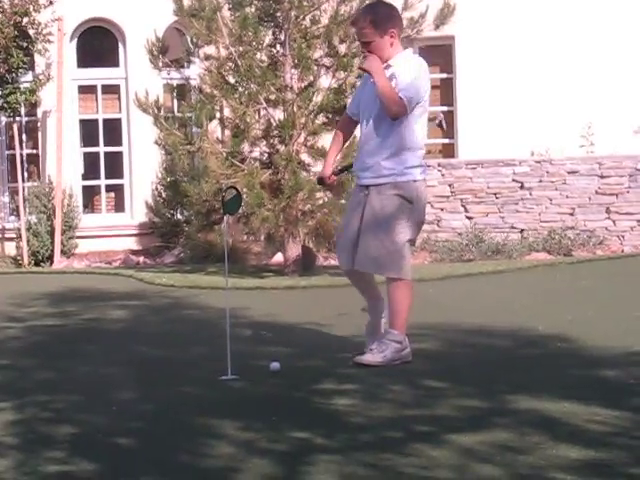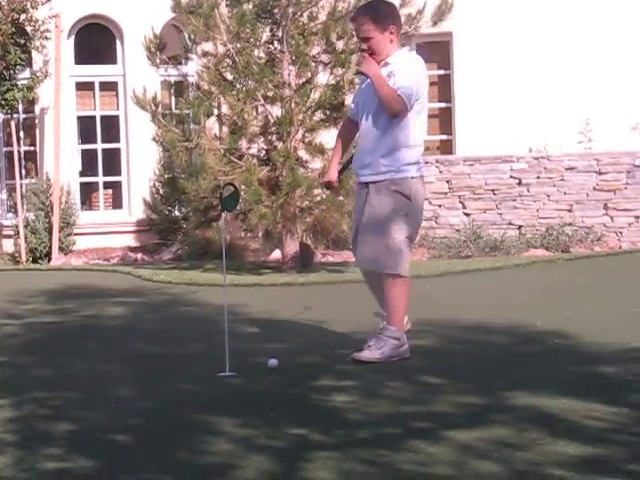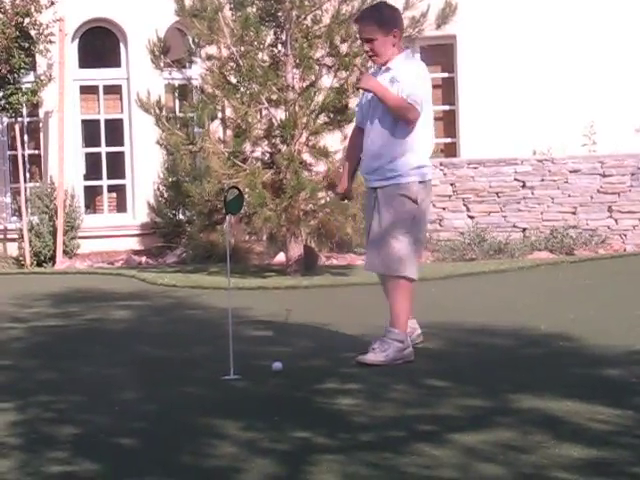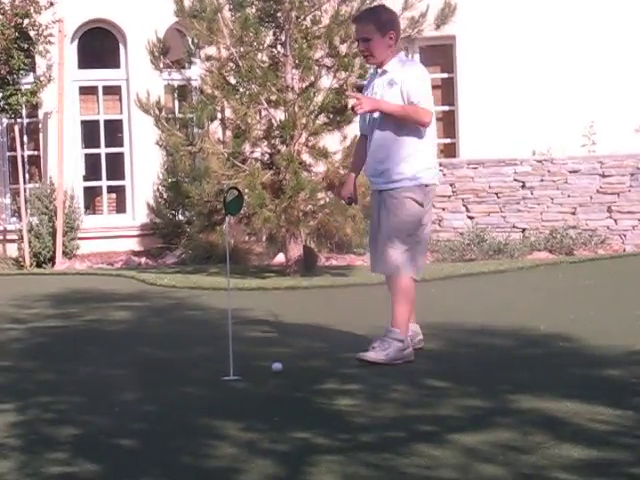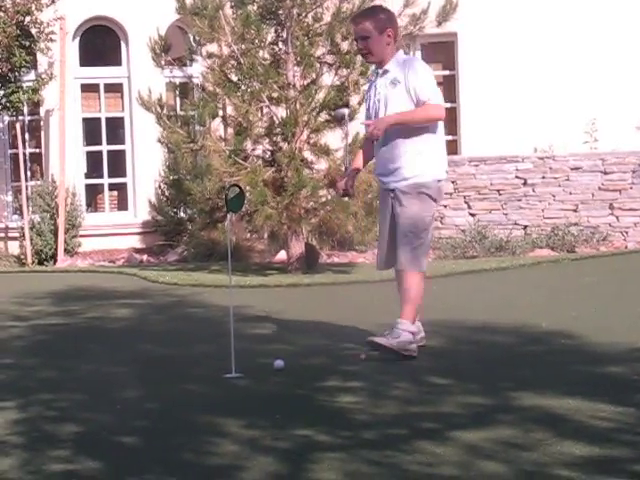
dt=0.1s
person 1, frame 1
left shoulder: (413, 68)
right shoulder: (371, 75)
left elbow: (396, 108)
right elbow: (349, 119)
left wrist: (377, 73)
right wrist: (330, 161)
left hip: (399, 181)
right hip: (365, 181)
left knee: (393, 260)
right knee: (351, 256)
left ankle: (396, 340)
right ankle: (379, 313)
person 1, frame 2
left shoulder: (411, 66)
right shoulder: (371, 74)
left elbow: (396, 107)
right elbow: (352, 121)
left wrist: (375, 73)
right wrist: (333, 165)
left hip: (397, 179)
right hip: (366, 178)
left knee: (391, 257)
right knee: (365, 257)
left ankle: (393, 337)
right ankle: (394, 317)
person 1, frame 3
left shoulder: (412, 69)
right shoulder: (375, 77)
left elbow: (410, 112)
right elbow: (360, 130)
left wrist: (376, 88)
right wrist: (346, 172)
left hip: (406, 181)
right hip: (376, 182)
left knee: (398, 260)
right knee: (382, 260)
left ankle: (397, 340)
right ankle: (406, 326)
person 1, frame 4
left shoulder: (411, 71)
right shoulder: (372, 81)
left elbow: (424, 116)
left wrist: (379, 105)
right wrist: (351, 177)
left hip: (410, 183)
right hip: (382, 184)
left knee: (400, 260)
right knee: (387, 261)
left ankle: (398, 339)
right ankle: (408, 329)
person 1, frame 5
left shoulder: (412, 68)
right shoulder: (373, 85)
left elbow: (436, 110)
left wrist: (391, 120)
right wrist: (352, 172)
left hip: (420, 179)
right hip: (390, 183)
left knee: (410, 254)
right knee: (395, 257)
left ankle: (406, 330)
right ankle: (407, 328)
